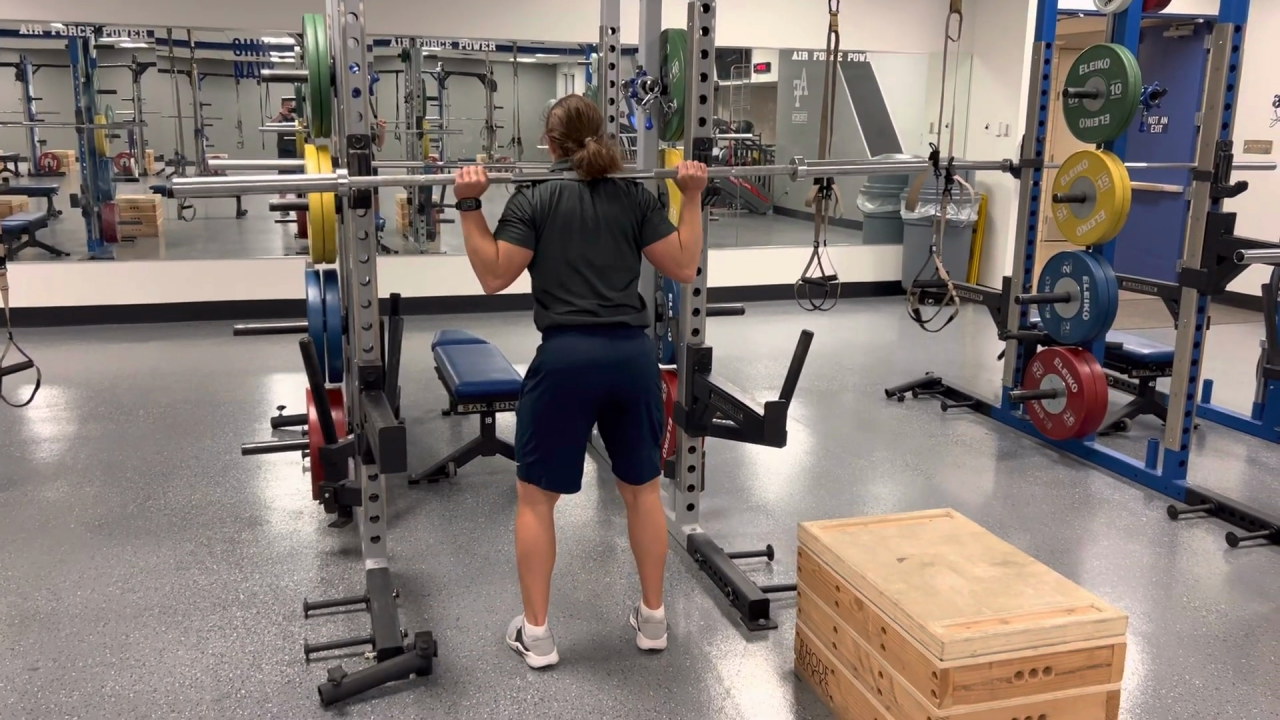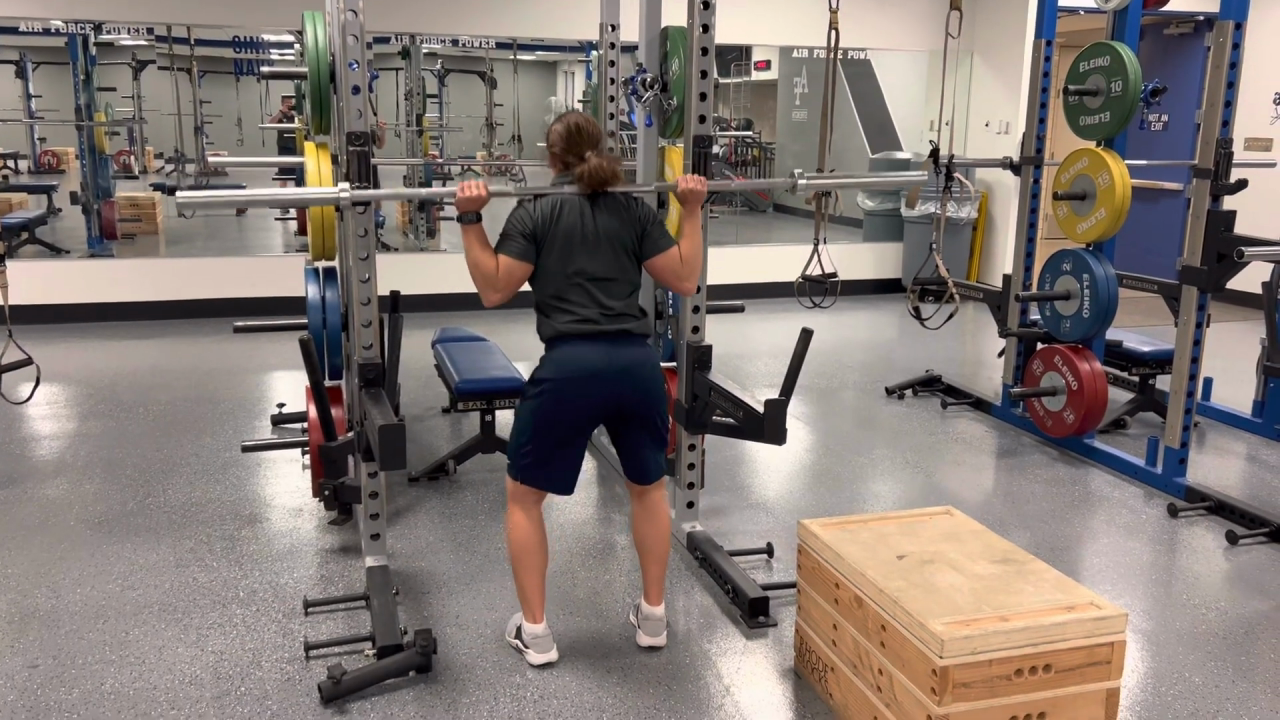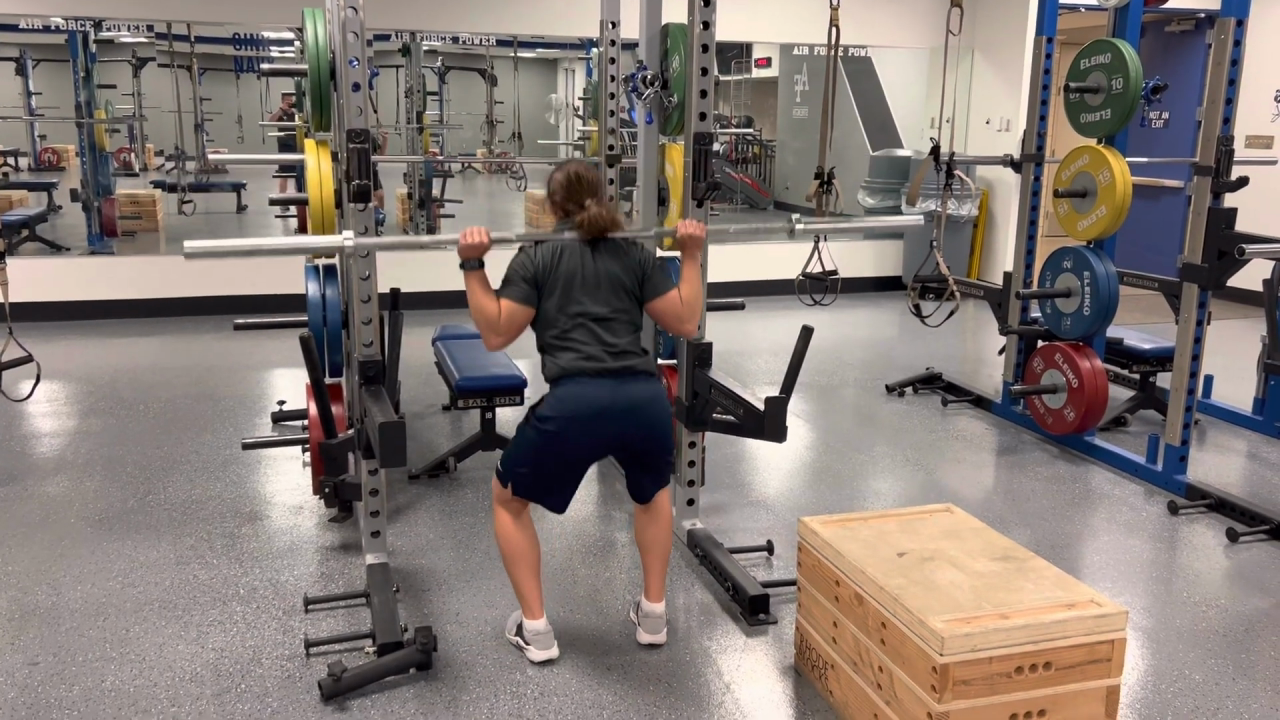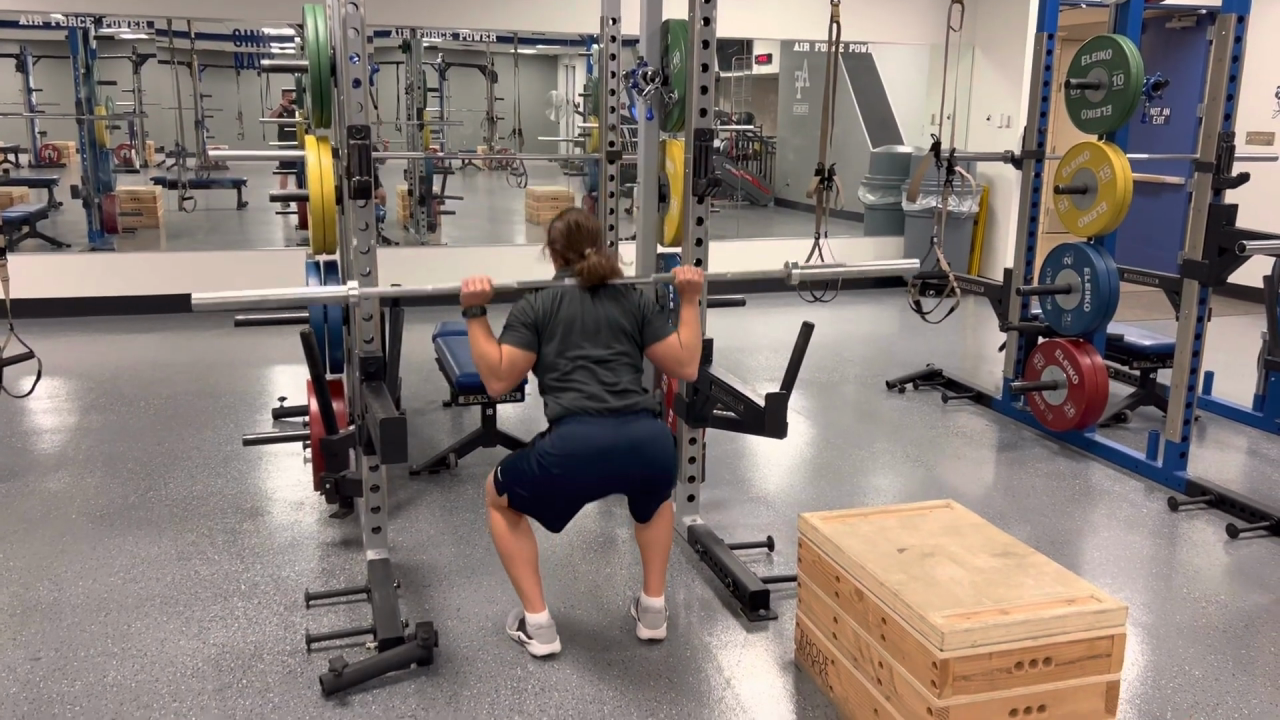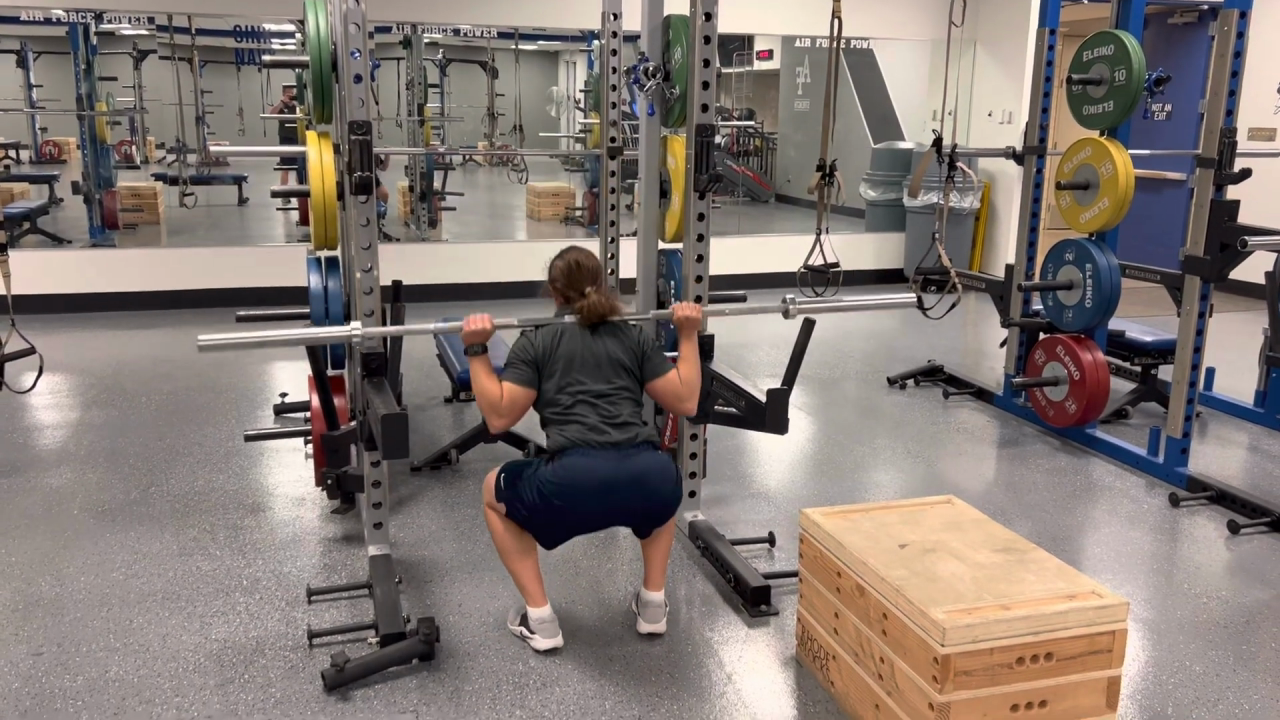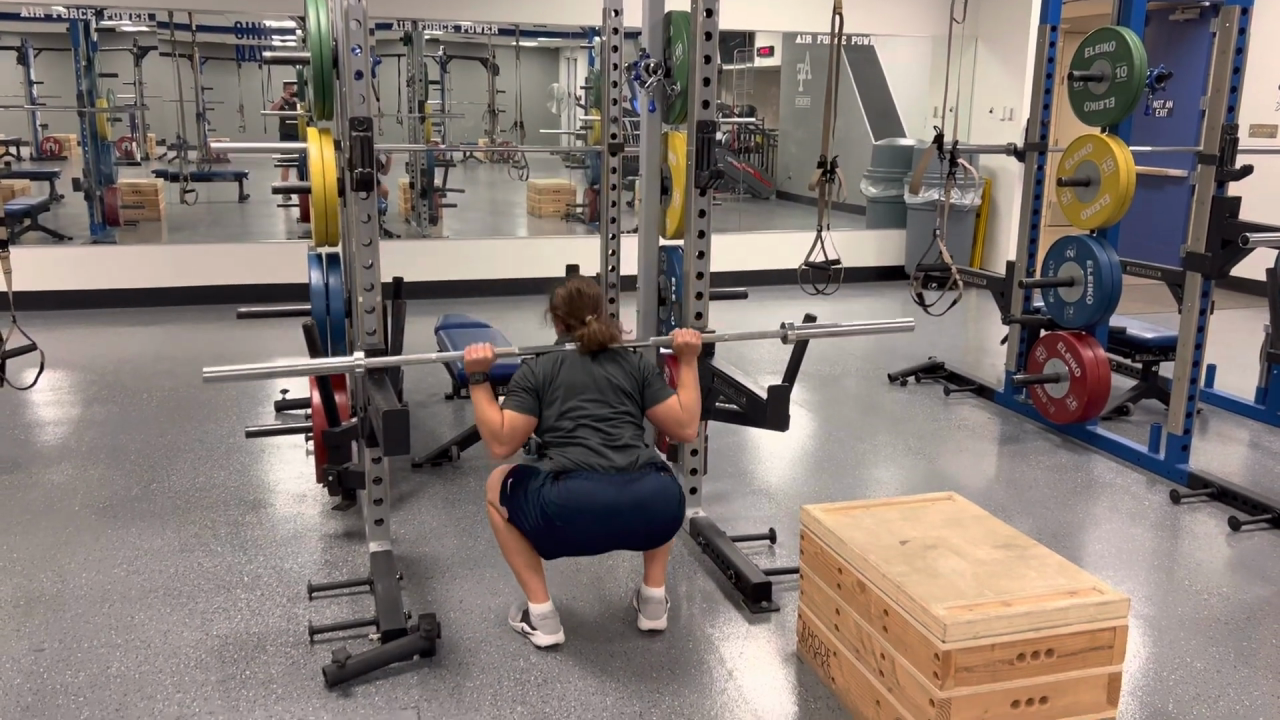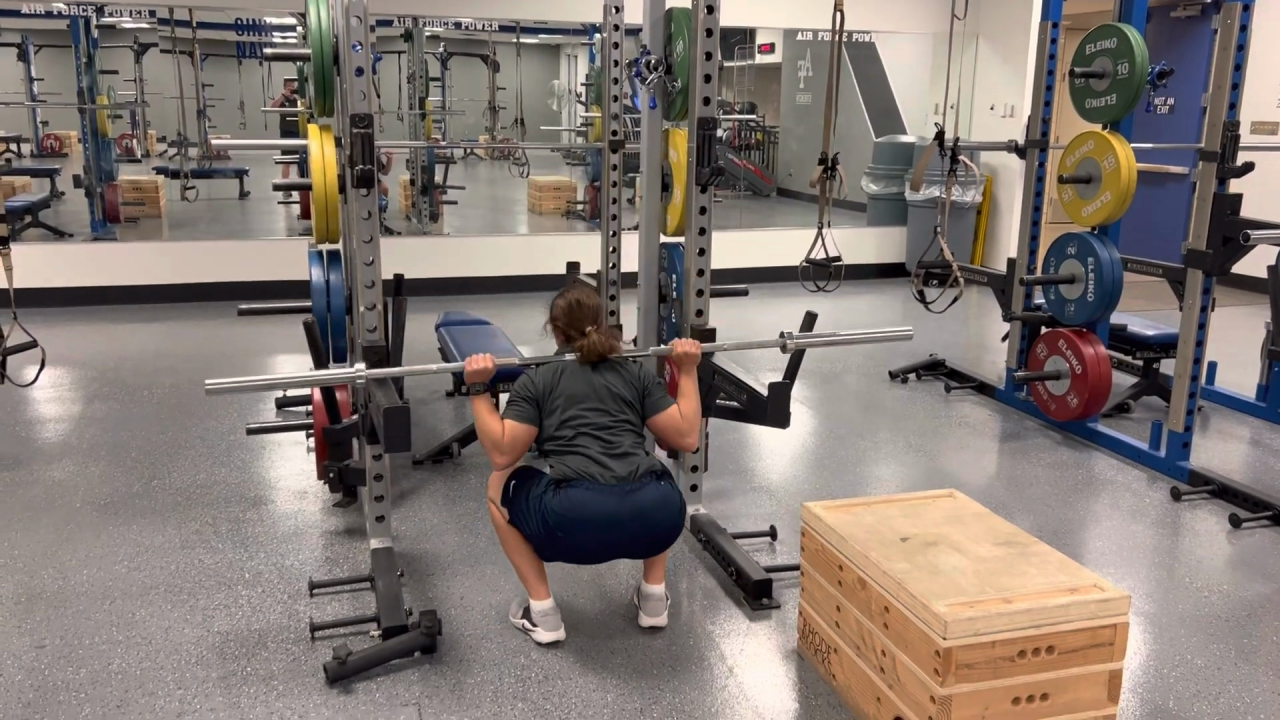
dt=0.2s
person 1, frame 1
left shoulder: (535, 199)
right shoulder: (636, 196)
left elbow: (494, 275)
right elbow: (684, 267)
left wrist: (469, 205)
right wrist: (692, 197)
left hip: (565, 358)
right hip: (633, 354)
left knee: (536, 497)
right knee: (643, 488)
left ankle: (536, 633)
right ankle: (653, 617)
person 1, frame 2
left shoulder: (535, 213)
right shoulder: (636, 210)
left elbow: (493, 290)
right elbow: (685, 280)
left wrist: (470, 219)
right wrist: (692, 211)
left hip: (569, 368)
right hip: (637, 363)
left knee: (524, 496)
right knee: (649, 488)
left ankle: (535, 630)
right ankle: (653, 615)
person 1, frame 3
left shoulder: (536, 258)
right shoulder: (636, 254)
left elbow: (496, 334)
right elbow: (686, 323)
left wrist: (472, 266)
right wrist: (692, 255)
left hip: (574, 406)
right hip: (644, 402)
left knee: (508, 500)
right knee: (653, 493)
left ankle: (534, 628)
right ankle: (653, 613)
person 1, frame 4
left shoulder: (536, 305)
right shoulder: (637, 299)
left elbow: (498, 380)
right elbow: (686, 368)
left wrist: (475, 313)
right wrist: (690, 301)
left hip: (575, 447)
right hip: (650, 445)
left knee: (500, 499)
right knee: (655, 499)
left ankle: (537, 622)
right ankle: (653, 608)
person 1, frame 5
left shoulder: (536, 342)
right shoulder: (636, 336)
left elbow: (499, 417)
right elbow: (685, 403)
left wrist: (476, 351)
right wrist: (688, 336)
left hip: (576, 484)
right hip: (650, 480)
left knee: (495, 494)
left ankle: (539, 618)
right ankle: (653, 603)
person 1, frame 6
left shoulder: (537, 370)
right shoulder: (636, 363)
left elbow: (502, 443)
right elbow: (685, 428)
left wrist: (478, 379)
right wrist: (688, 362)
left hip: (578, 511)
right hip: (657, 511)
left knee: (498, 488)
left ankle: (541, 614)
right ankle: (653, 599)
person 1, frame 7
left shoulder: (537, 380)
right shoulder: (636, 373)
left elbow: (502, 453)
right elbow: (686, 438)
left wrist: (478, 390)
right wrist: (687, 371)
left hip: (579, 522)
right hip: (658, 520)
left knee: (500, 487)
left ankle: (542, 611)
right ankle: (653, 596)
